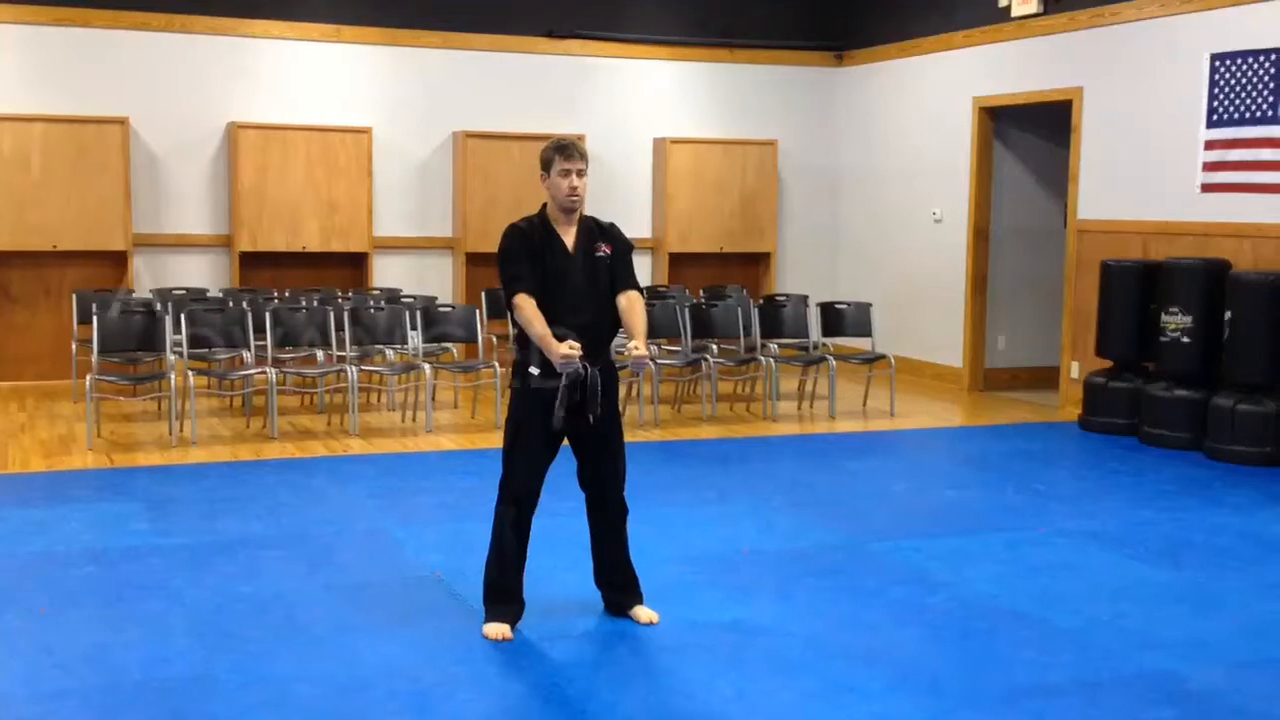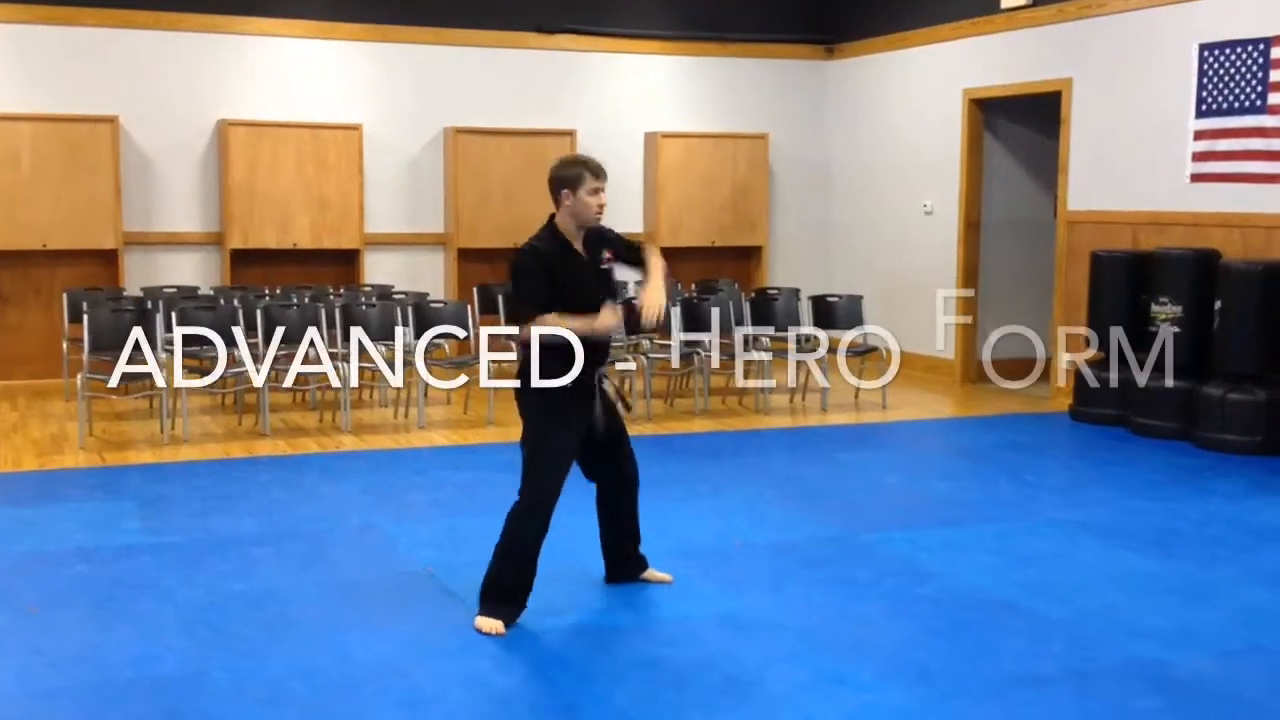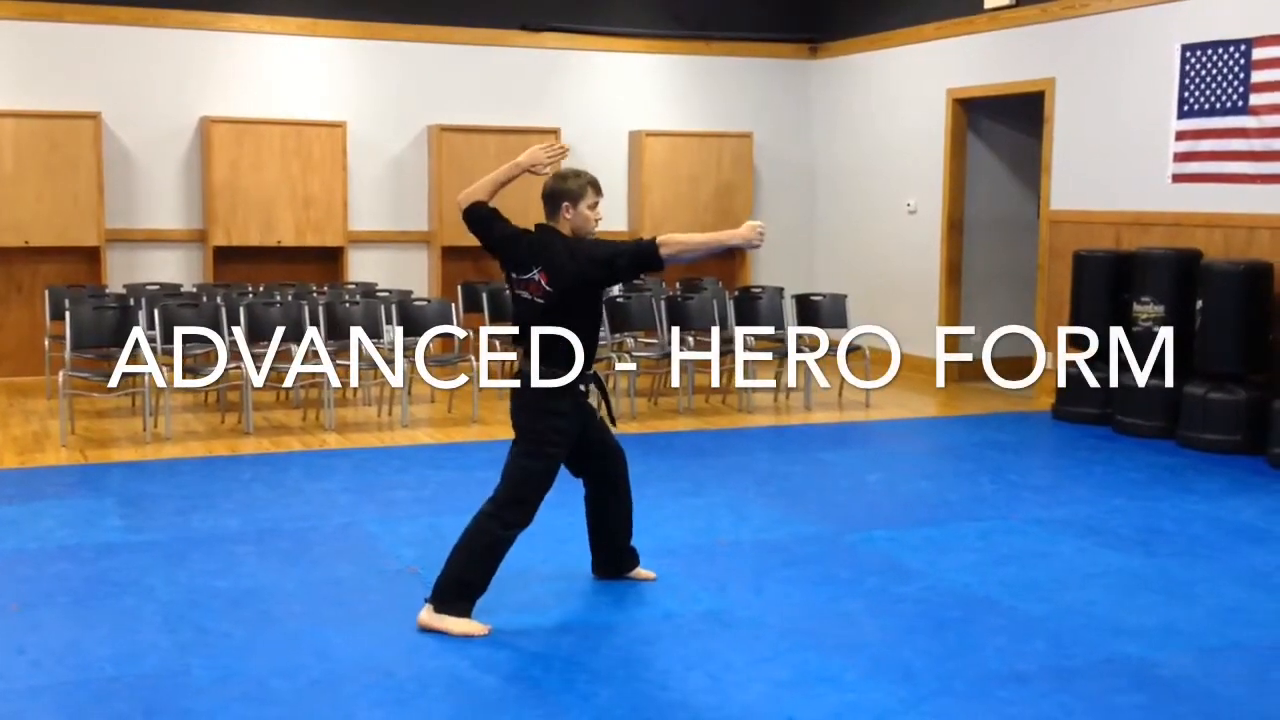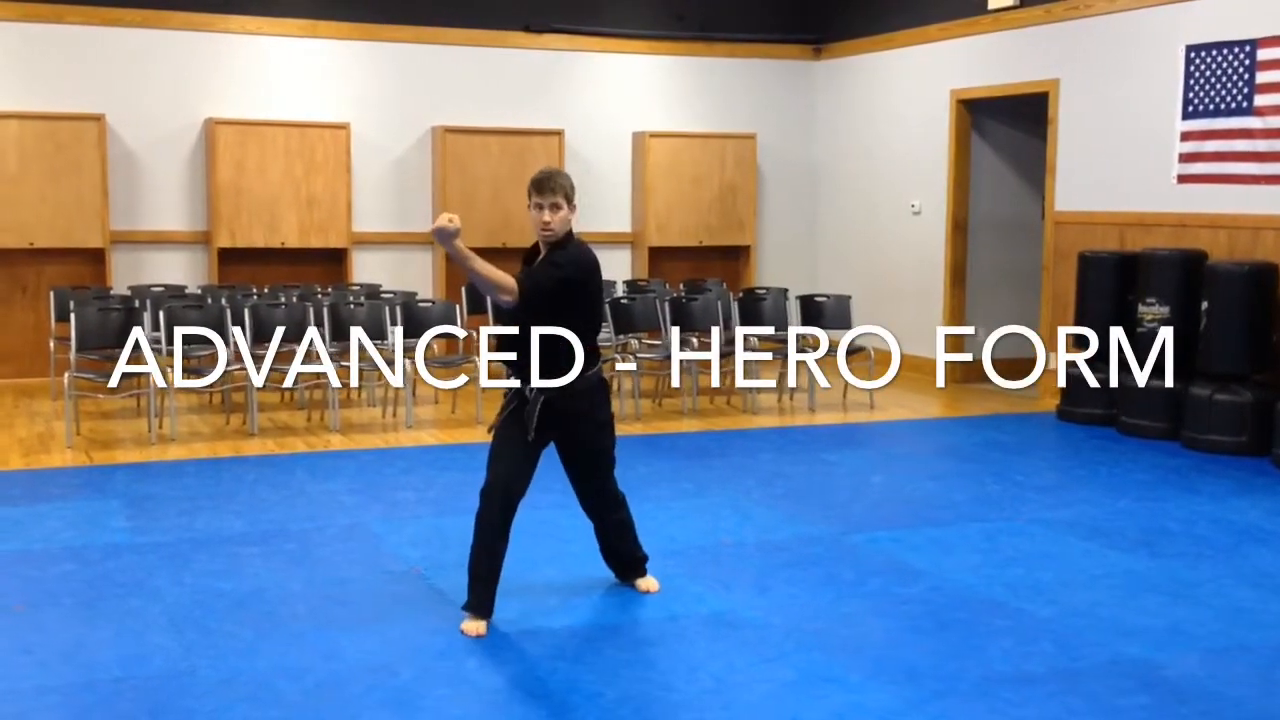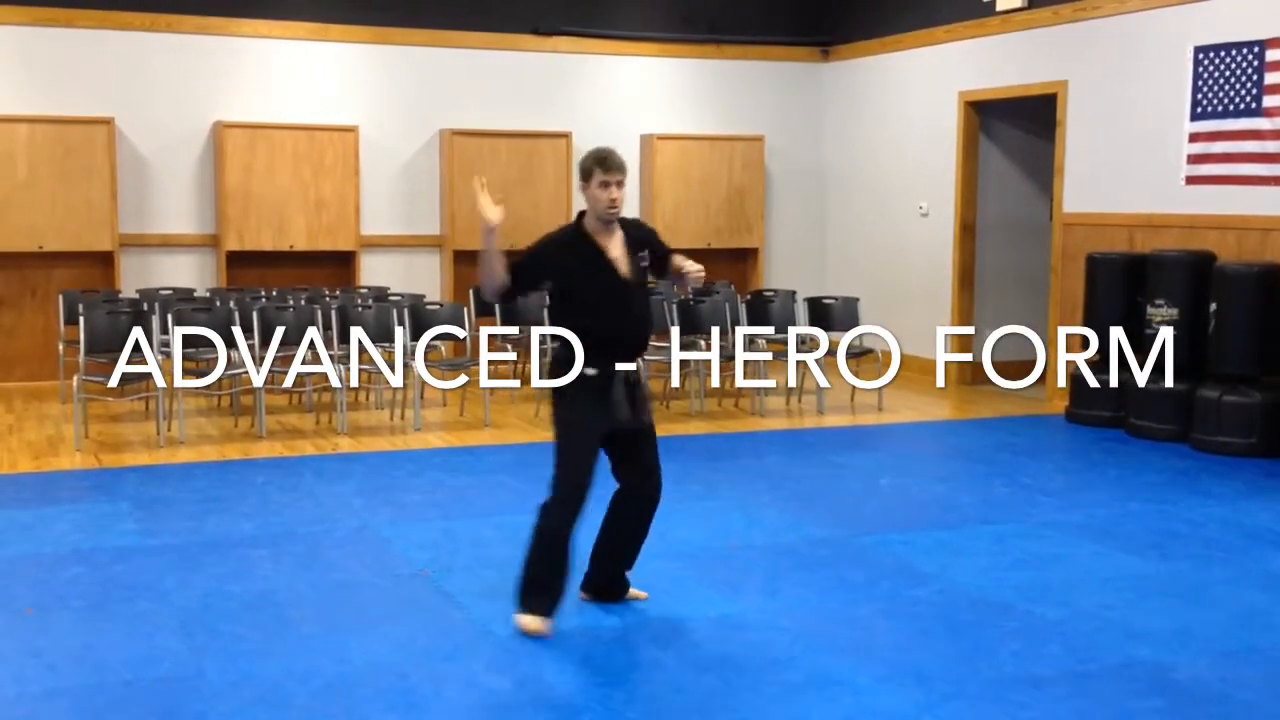
dt=1s
person 1, frame 1
left shoulder: (609, 238)
right shoulder: (521, 237)
left elbow: (628, 294)
right elbow: (523, 301)
left wrist: (638, 340)
right wrist: (551, 347)
left hip: (597, 379)
right hip: (538, 380)
left knee: (608, 492)
right knee: (518, 495)
left ankle: (623, 596)
right ankle: (501, 607)
person 1, frame 2
left shoulder: (598, 239)
right shoulder: (538, 254)
left elbow: (650, 255)
right elbow: (532, 326)
left wrist: (655, 297)
right wrist: (594, 327)
left hip: (582, 387)
right hip: (550, 391)
left knee: (620, 472)
right knee: (539, 495)
left ankle: (626, 564)
right ankle: (496, 604)
person 1, frame 3
left shoulder: (518, 247)
right shoulder: (582, 258)
left elbow: (470, 203)
right elbow: (660, 249)
left wrist: (520, 165)
right wrist: (731, 235)
left hip: (558, 391)
right hip: (549, 396)
left knee: (608, 466)
right knee: (514, 501)
left ankle: (615, 562)
right ankle: (443, 606)
person 1, frame 4
left shoulder: (576, 262)
right shoulder: (540, 253)
left elbow: (509, 293)
left wrist: (453, 246)
left hip: (578, 396)
right hip: (528, 394)
left knee: (599, 491)
right knee: (497, 496)
left ankle: (631, 566)
right ankle: (479, 605)
person 1, frame 5
left shoulder: (640, 235)
right shoulder: (563, 243)
left elbow: (665, 264)
right elbow: (496, 288)
left wrist: (685, 268)
right wrist: (491, 230)
left hip: (625, 381)
right hip: (583, 383)
left knee: (643, 487)
right knee: (570, 491)
left ankle: (606, 581)
right ankle: (536, 601)
